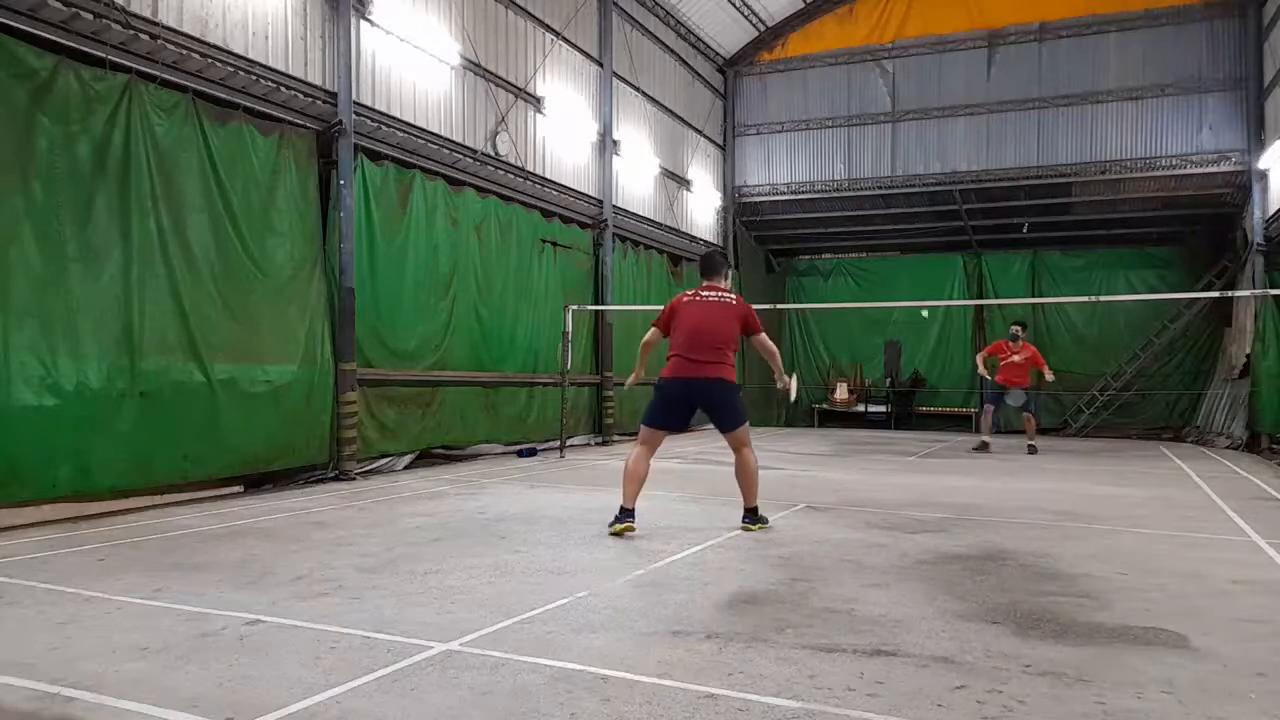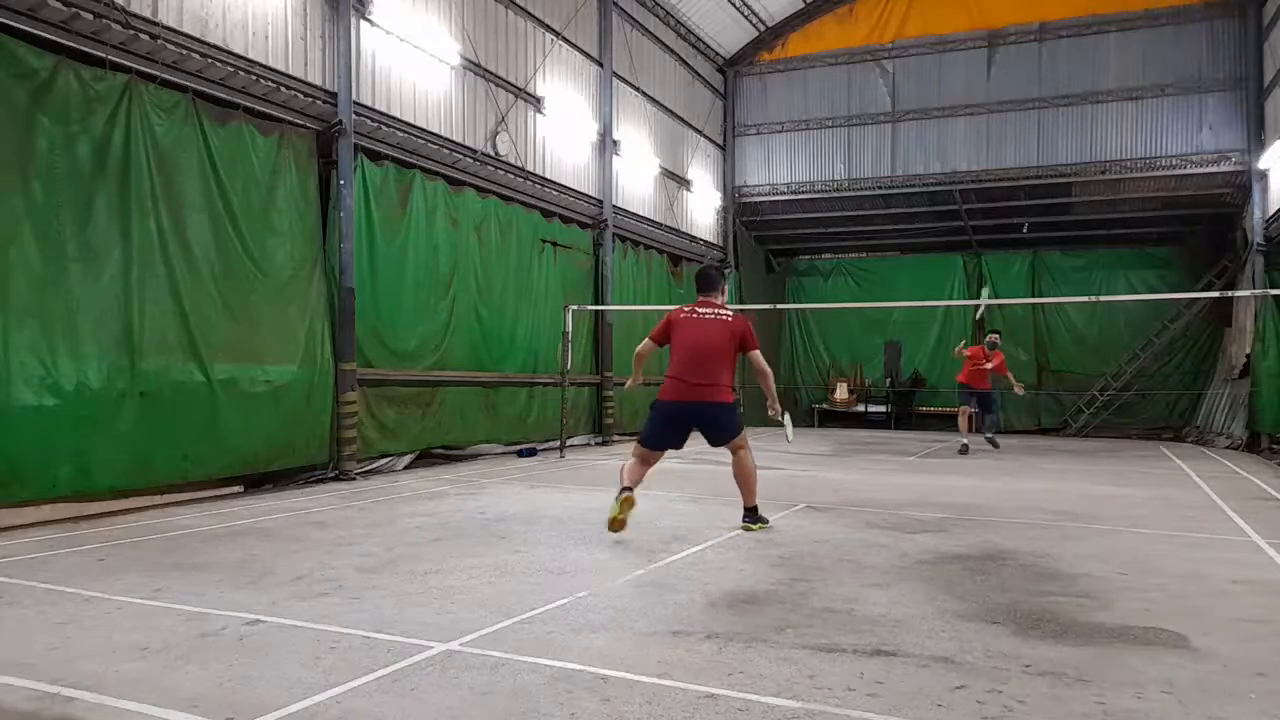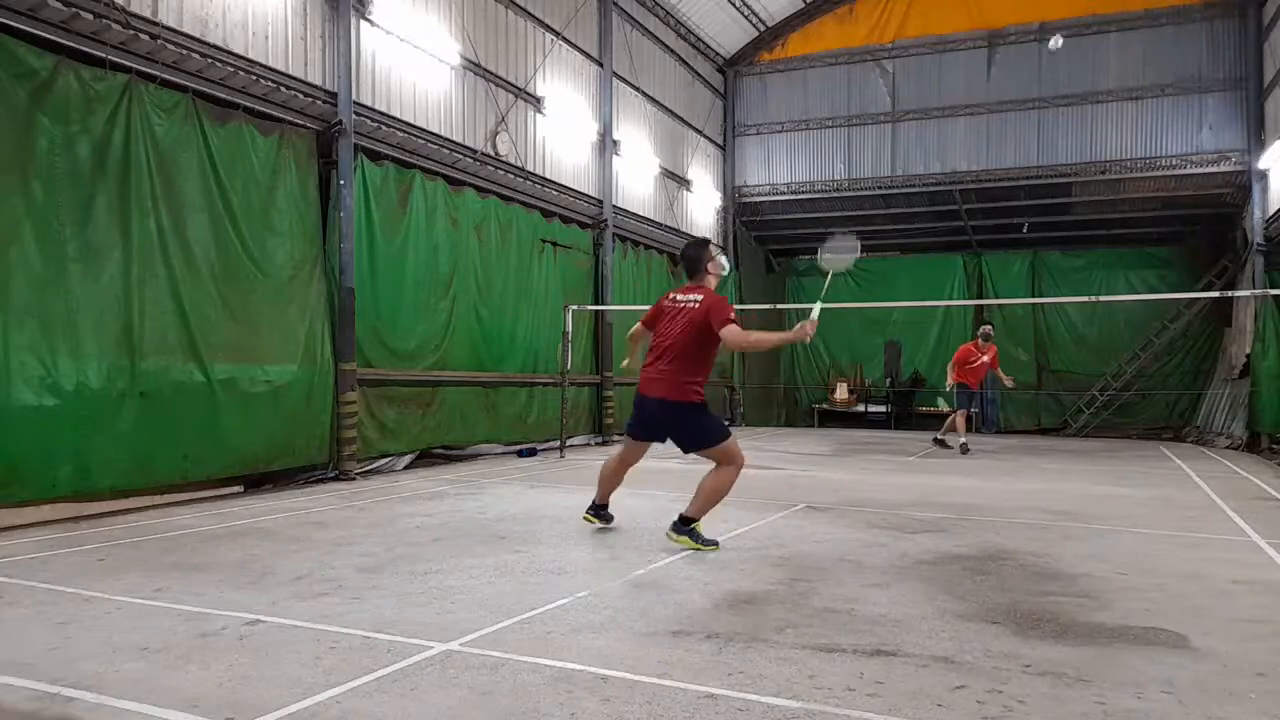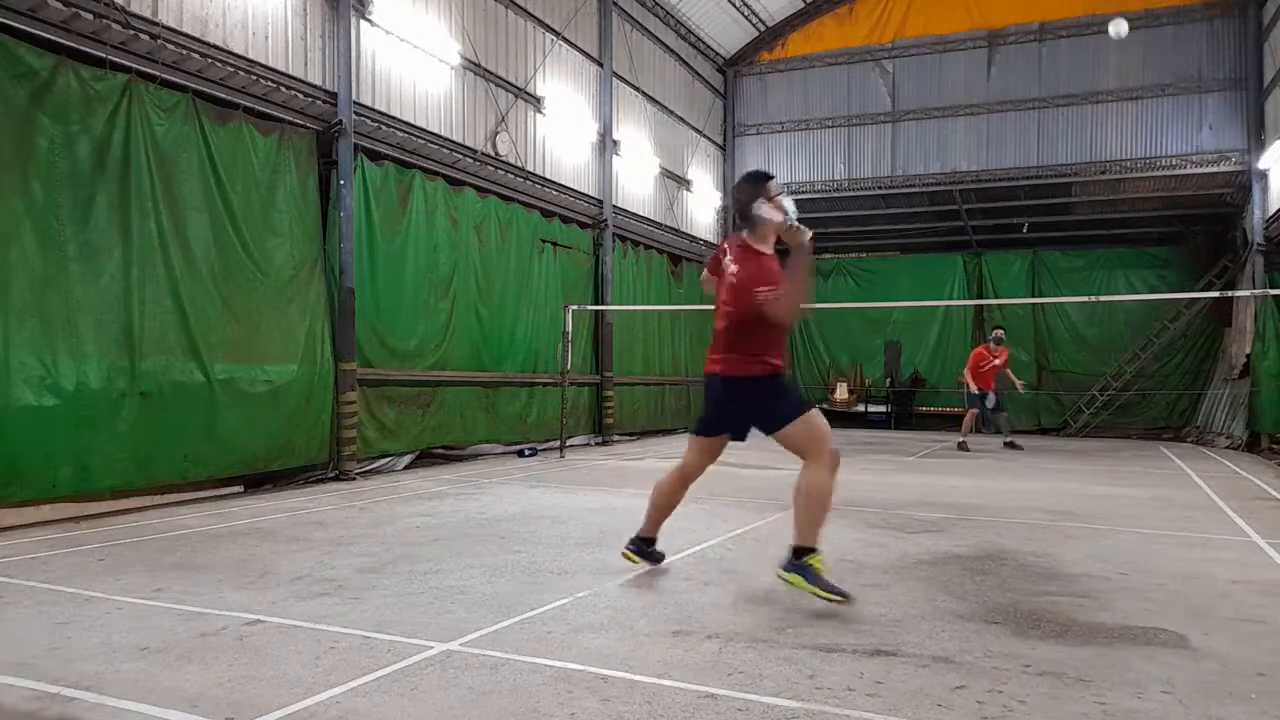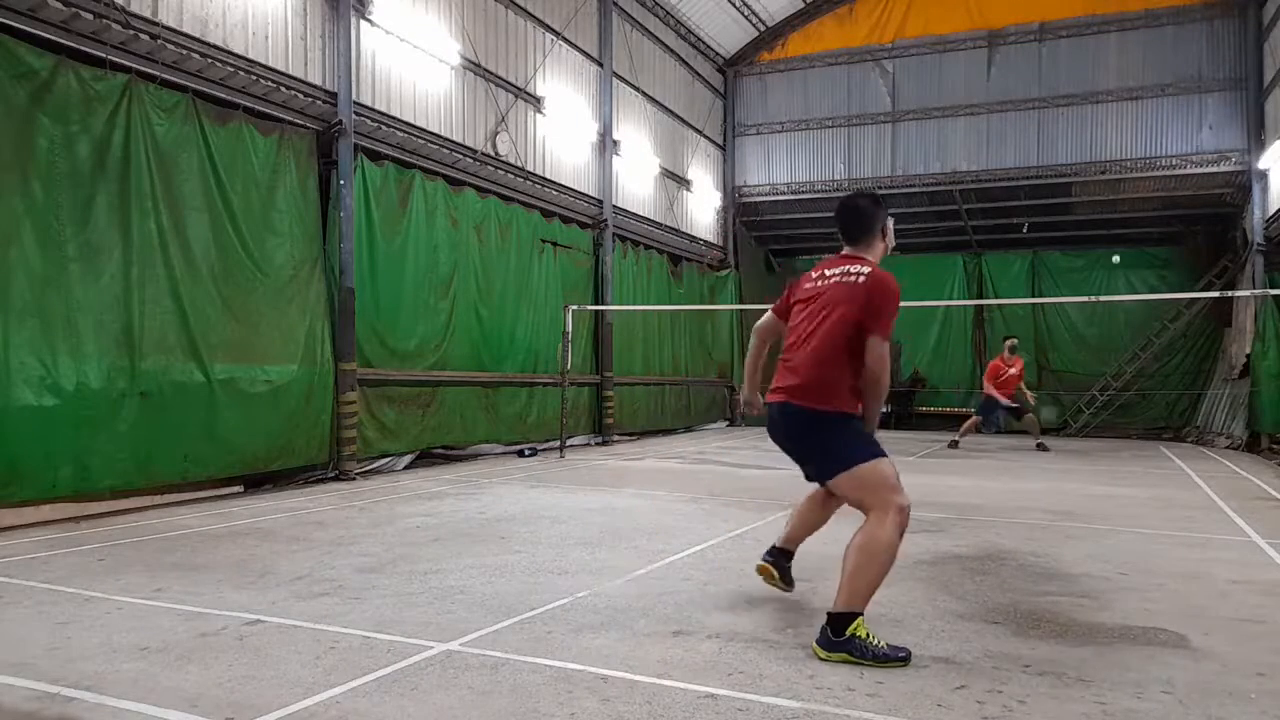
dt=0.4s
person 1, frame 1
left shoulder: (680, 301)
right shoulder: (739, 306)
left elbow: (648, 341)
right elbow: (769, 348)
left wrist: (638, 372)
right wrist: (781, 374)
left hip: (676, 380)
right hip: (720, 382)
left knee: (643, 447)
right knee: (742, 446)
left ankle: (625, 512)
right ankle: (751, 514)
person 1, frame 2
left shoulder: (677, 315)
right shoulder: (738, 322)
left elbow: (641, 352)
right elbow: (762, 370)
left wrist: (635, 376)
right wrist: (773, 403)
left hip: (672, 400)
right hip: (716, 402)
left knee: (640, 460)
right knee: (740, 448)
left ankle: (625, 495)
right ankle: (751, 514)
person 1, frame 3
left shoulder: (669, 299)
right shoulder: (714, 302)
left elbow: (635, 333)
right elbow: (736, 340)
left wrist: (631, 358)
right wrist: (793, 335)
left hip: (648, 395)
right hip: (682, 401)
left knee: (628, 455)
right knee: (732, 460)
left ankle: (597, 508)
right ankle: (685, 525)
person 1, frame 4
left shoulder: (735, 248)
right shoulder: (755, 263)
left elbow: (711, 280)
right elbow: (784, 312)
right wrist: (801, 256)
left hip: (726, 373)
right hip: (758, 379)
left knee: (693, 465)
right knee: (823, 454)
left ankle: (643, 541)
right ankle: (803, 559)
person 1, frame 5
left shoulder: (811, 278)
right shoulder: (879, 283)
left elbow: (762, 331)
right elbow: (876, 367)
left wrist: (750, 386)
right wrist: (869, 423)
left hip: (782, 406)
right hip: (823, 411)
left knee: (836, 487)
right knee: (891, 509)
left ankle: (778, 556)
right ankle: (840, 631)
